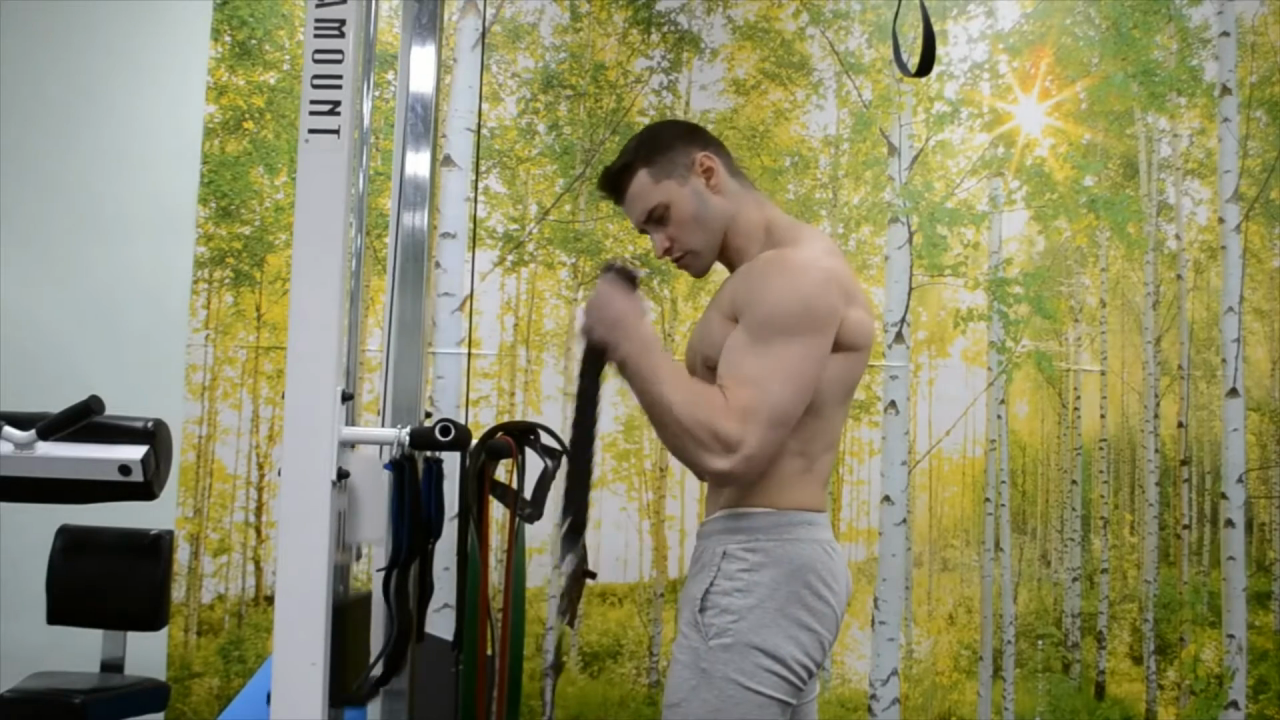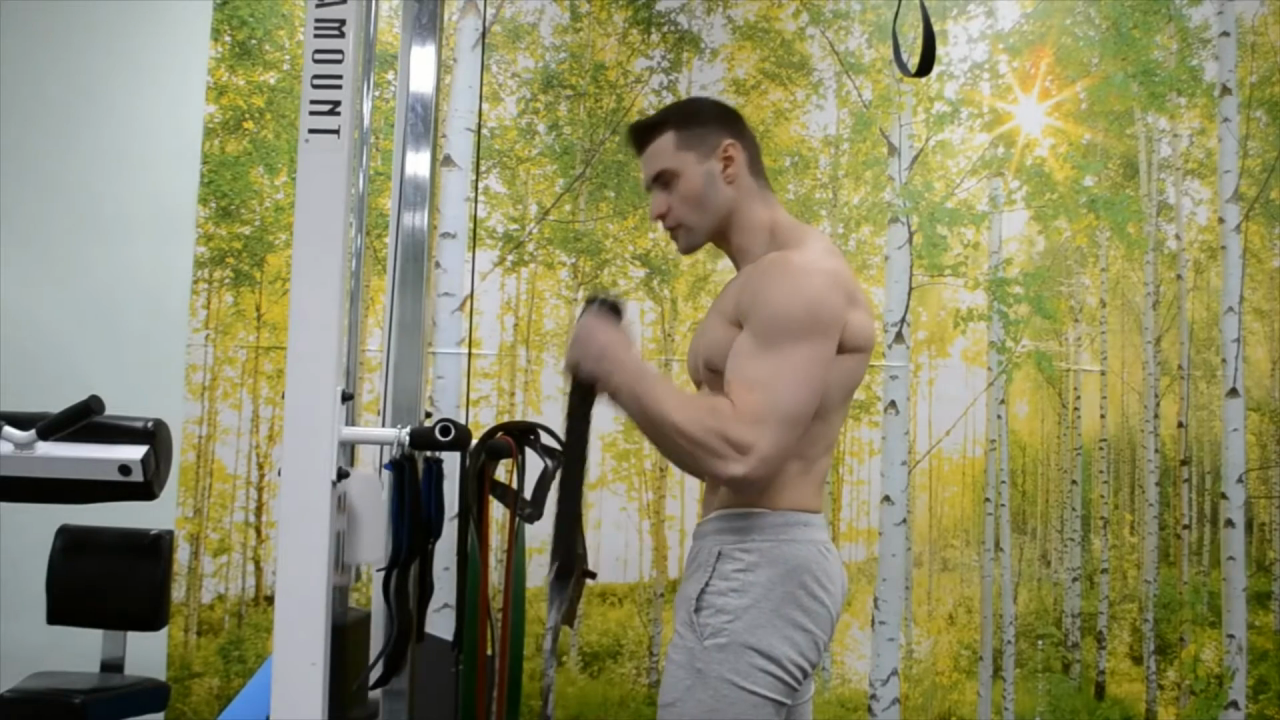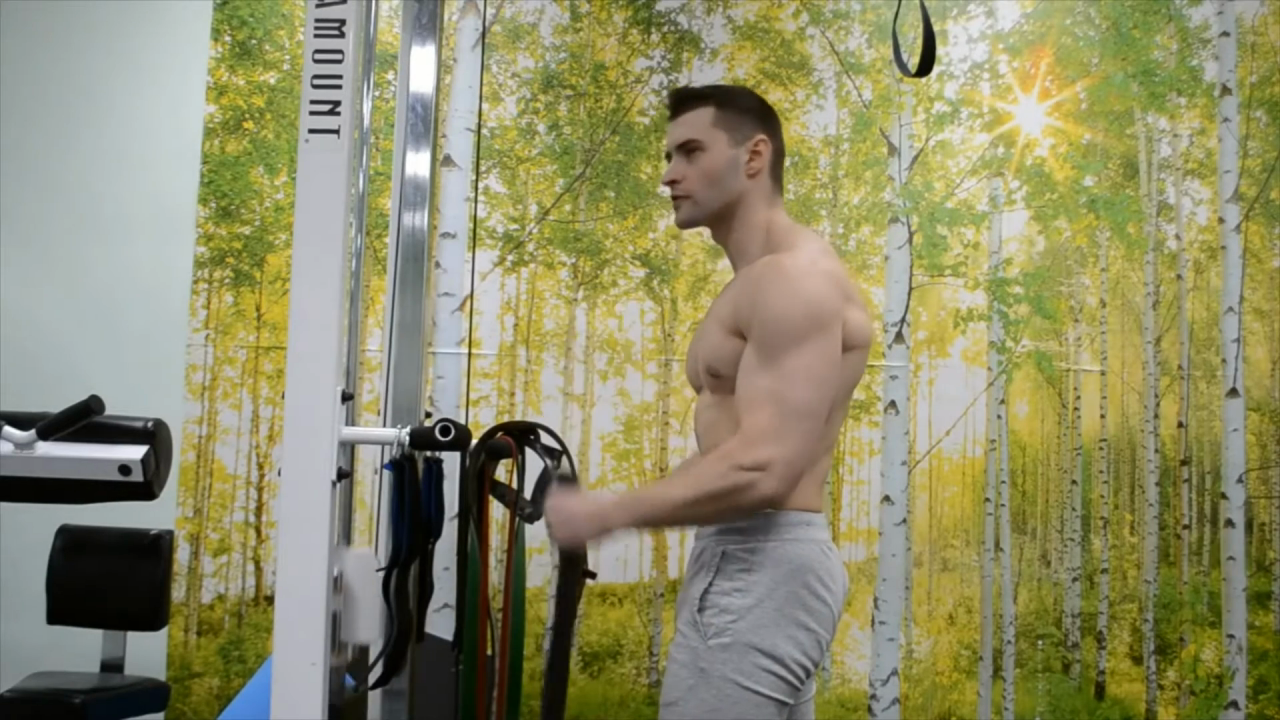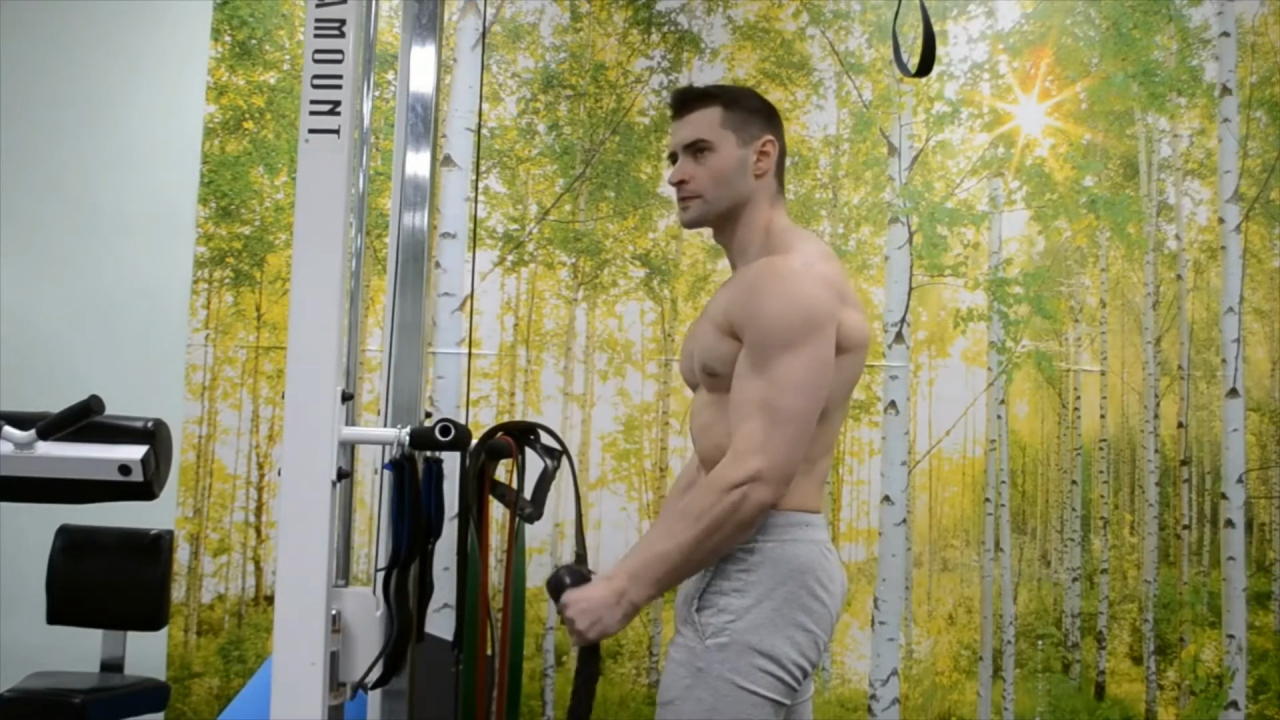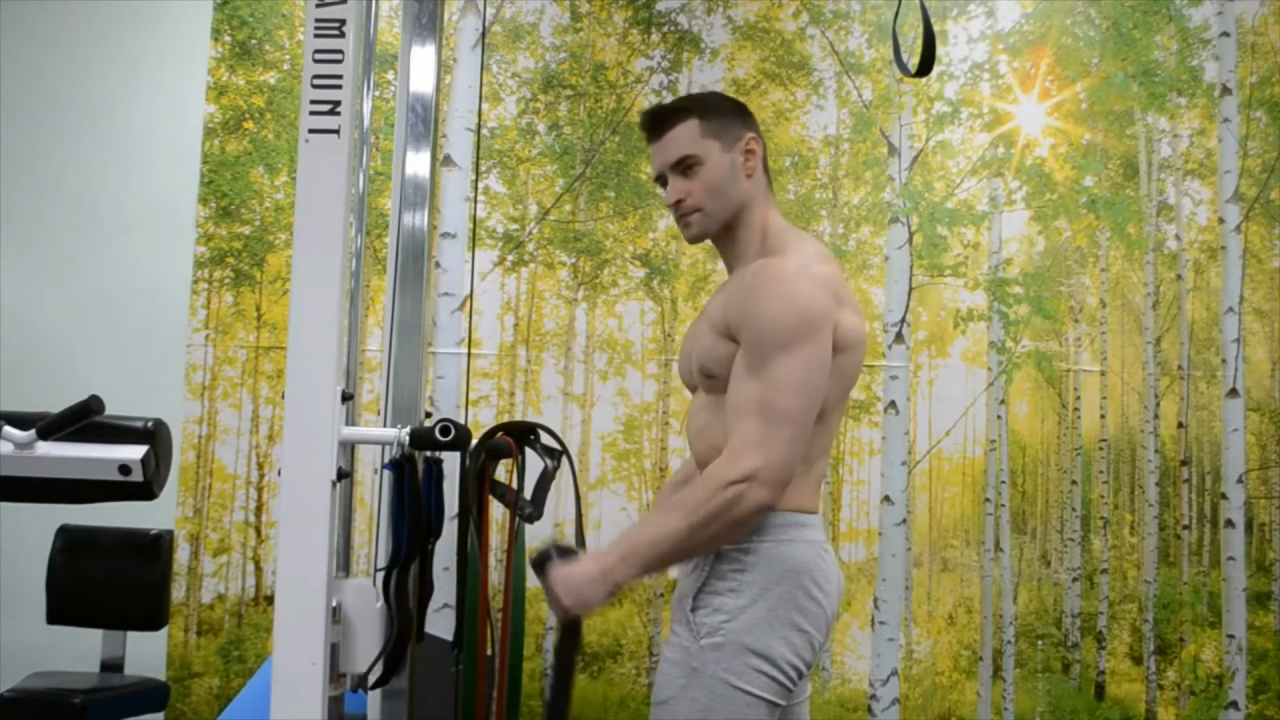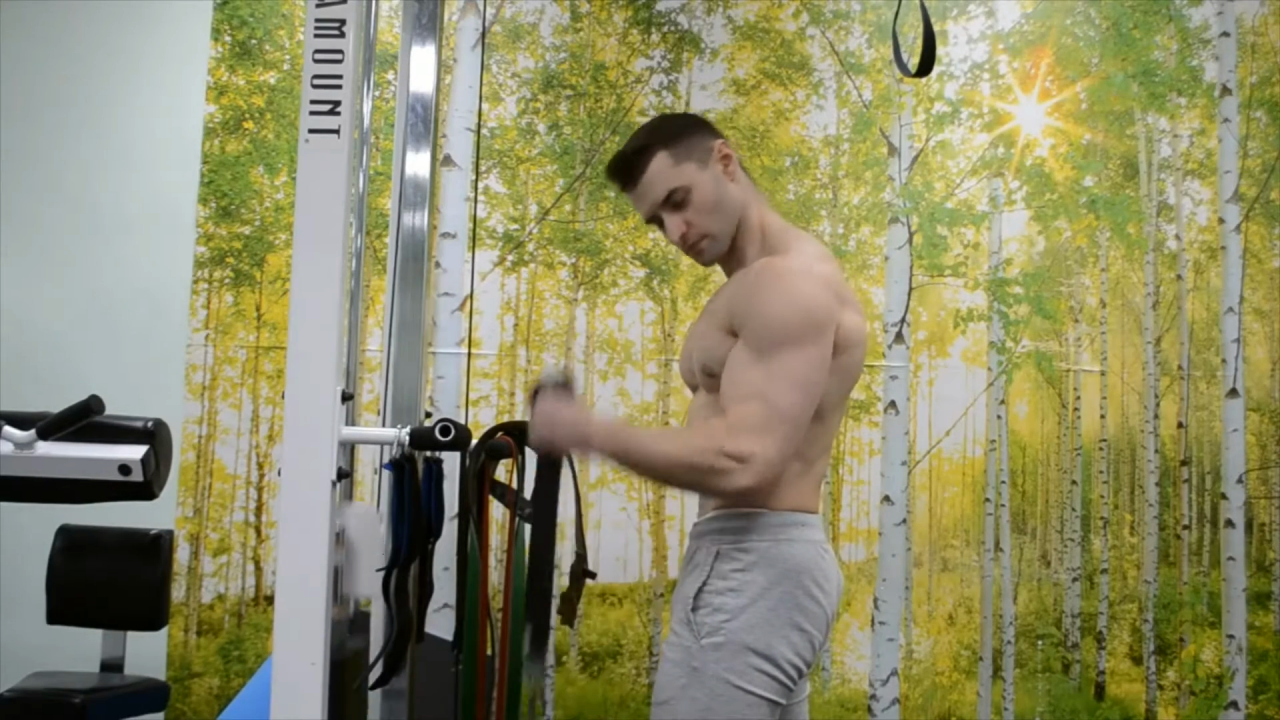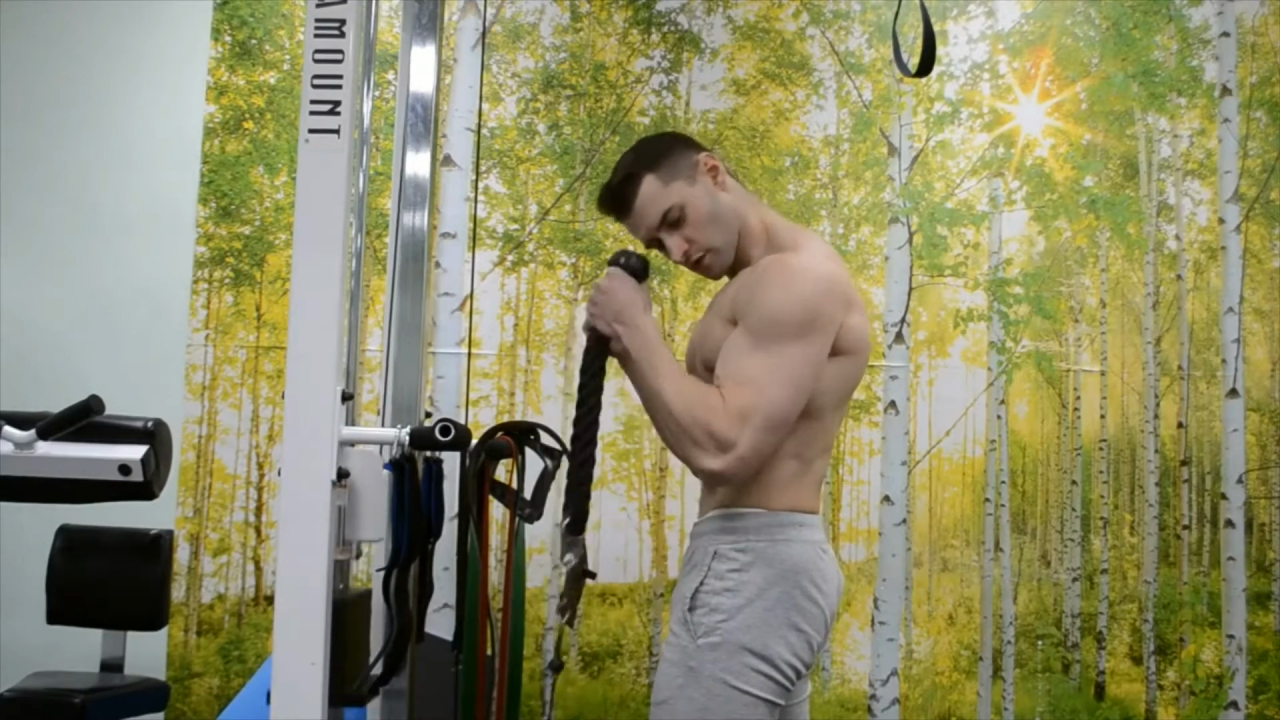
dt=0.3s
person 1, frame 1
left shoulder: (795, 273)
right shoulder: (768, 279)
left elbow: (728, 447)
right elbow: (715, 431)
left wrist: (633, 338)
right wrist: (632, 349)
left hip: (760, 567)
right hip: (769, 562)
person 1, frame 2
left shoulder: (797, 274)
right shoulder: (768, 280)
left elbow: (741, 451)
right elbow: (722, 439)
left wrist: (619, 366)
right wrist: (623, 376)
left hip: (756, 568)
right hip: (761, 562)
person 1, frame 3
left shoulder: (794, 277)
right shoulder: (763, 285)
left elbow: (762, 468)
left wrist: (607, 510)
right wrist: (618, 509)
left hip: (758, 571)
right hip: (763, 564)
person 1, frame 4
left shoulder: (791, 279)
right shoulder: (755, 285)
left elbow: (756, 478)
left wrist: (625, 589)
right wrist: (631, 574)
left hip: (759, 572)
right hip: (764, 567)
person 1, frame 5
left shoulder: (788, 280)
right shoulder: (756, 287)
left elbow: (753, 478)
left wrist: (610, 569)
right wrist: (619, 555)
left hip: (755, 573)
right hip: (762, 567)
person 1, frame 6
left shoulder: (791, 279)
right shoulder: (758, 286)
left elbow: (742, 462)
right elbow: (708, 454)
left wrist: (592, 431)
right wrist: (606, 431)
left hip: (755, 569)
right hip: (760, 564)
person 1, frame 7
left shoulder: (797, 277)
right shoulder: (763, 286)
left elbow: (723, 448)
right elbow: (713, 448)
left wrist: (638, 329)
right wrist: (629, 346)
left hip: (751, 568)
right hip: (762, 563)
